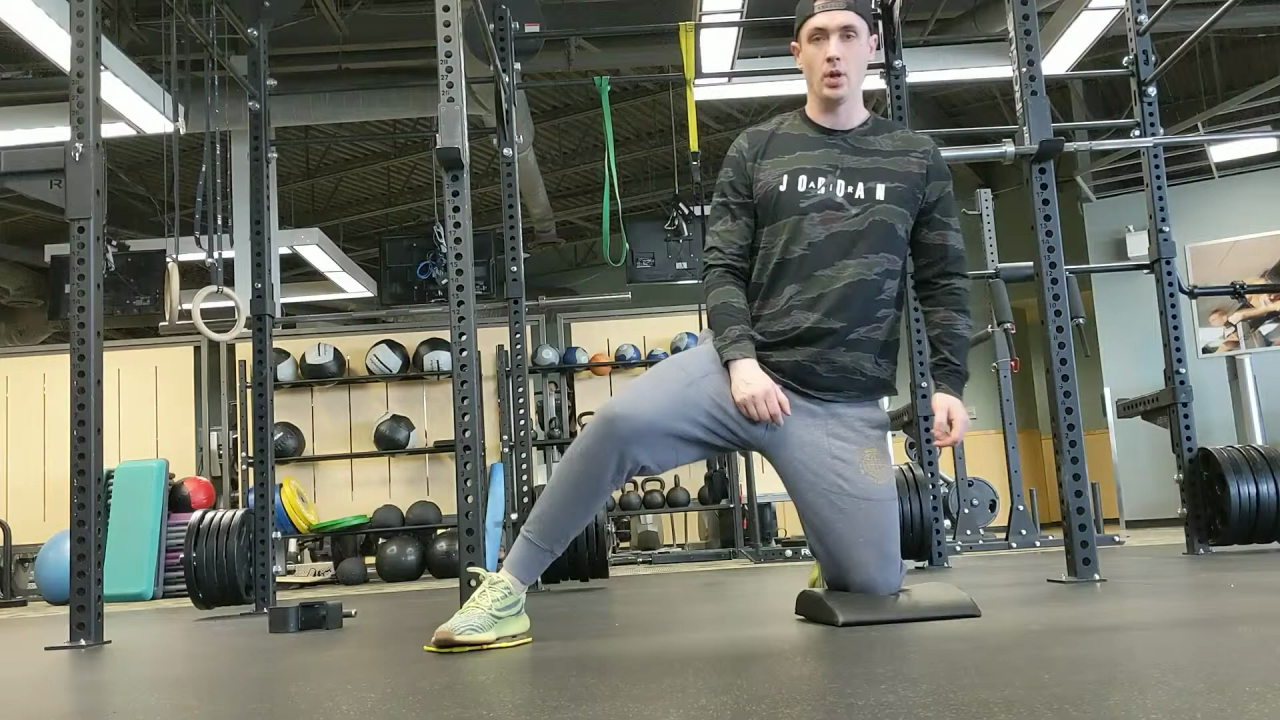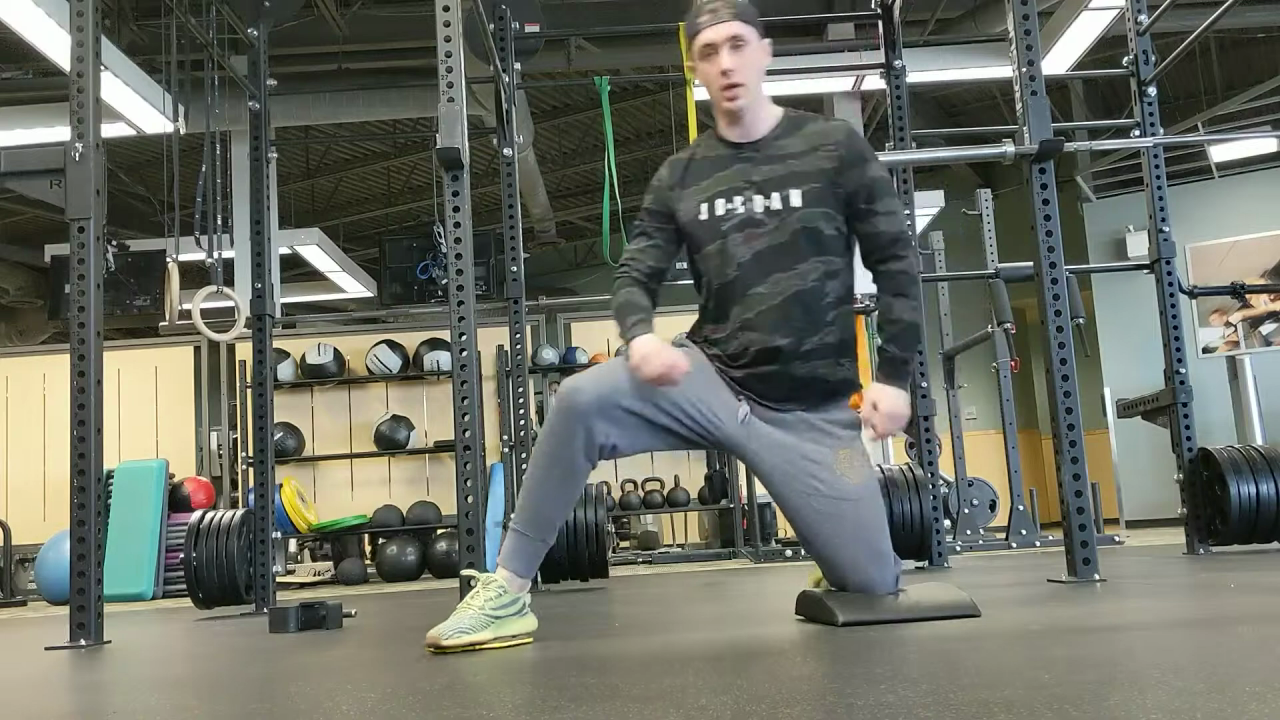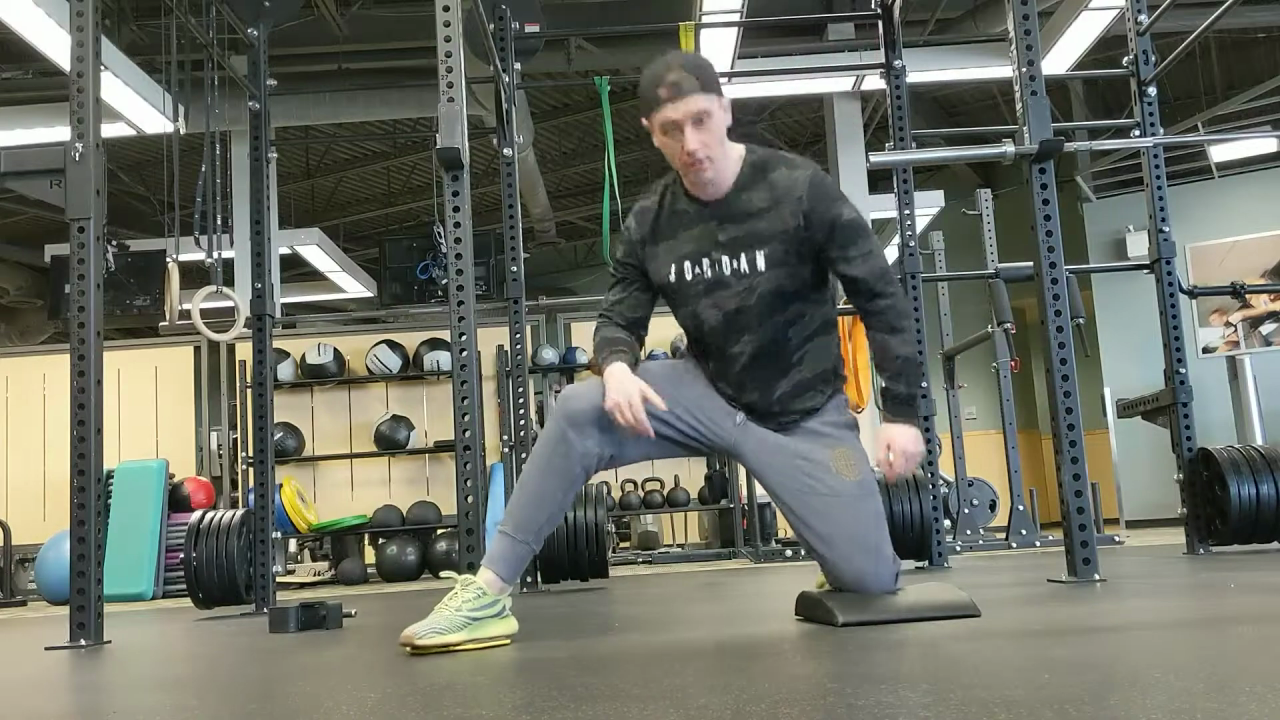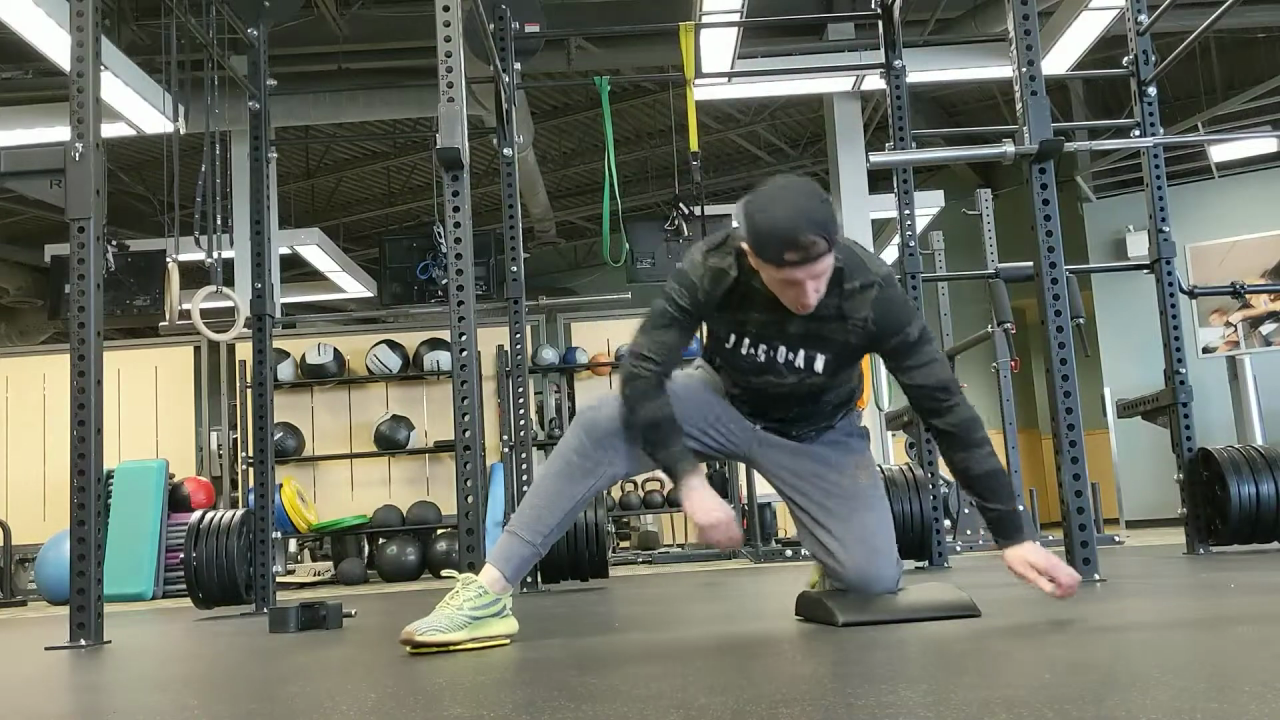
dt=0.4s
person 1, frame 1
left shoulder: (917, 160)
right shoulder: (756, 150)
left elbow: (944, 284)
right elbow: (723, 269)
left wrist: (949, 383)
right wrist: (740, 361)
left hip: (843, 401)
right hip: (748, 366)
left knee: (874, 585)
right knee: (622, 422)
left ankle: (833, 569)
right ankle: (509, 588)
person 1, frame 2
left shoulder: (837, 148)
right shoulder: (678, 178)
left elbow: (896, 265)
right elbow: (635, 277)
left wrist: (893, 376)
right wrist: (641, 336)
left hip: (810, 405)
right hip: (710, 375)
left knee: (871, 584)
right knee: (582, 400)
left ankle: (839, 571)
right ankle: (508, 590)
person 1, frame 3
left shoulder: (799, 188)
right shoulder: (648, 224)
left elbow: (880, 296)
right elbow: (617, 324)
left wrist: (900, 412)
right wrist: (616, 371)
left hip: (804, 416)
right hip: (706, 392)
left knee: (870, 578)
right knee: (580, 408)
right ankle: (487, 594)
person 1, frame 4
left shoulder: (872, 293)
right shoulder: (711, 268)
left elbow: (947, 412)
right elbow: (643, 371)
left wrist: (1012, 538)
right wrist: (689, 481)
left hip: (818, 434)
right hip: (725, 404)
left knee: (873, 578)
right knee: (603, 422)
left ankle: (824, 556)
right ankle: (491, 590)
